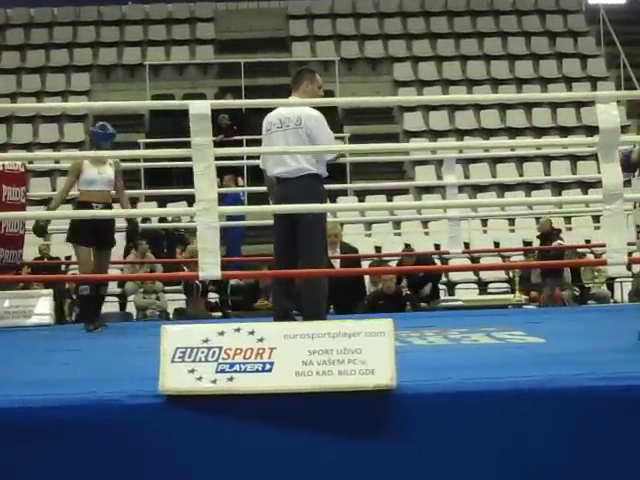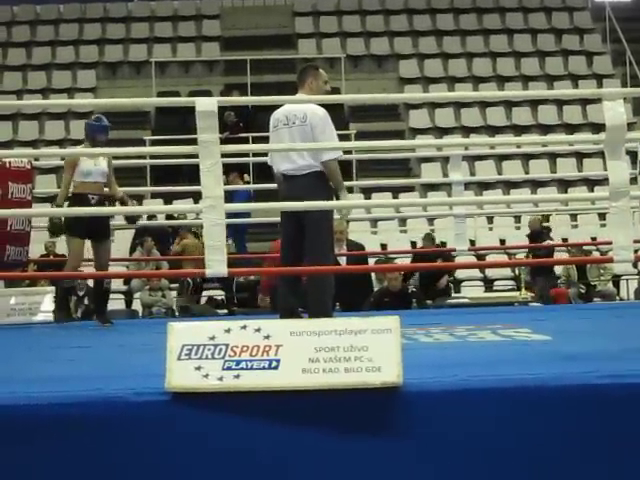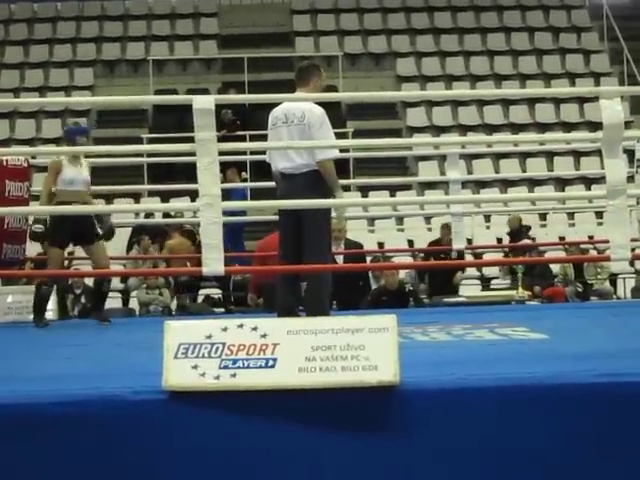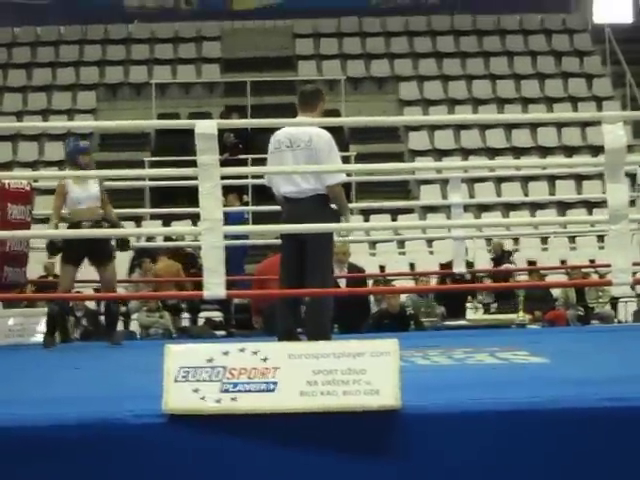
dt=0.3s
person 1, frame 1
left shoulder: (271, 118)
right shoulder: (310, 115)
left elbow: (266, 164)
right elbow: (329, 155)
left wrist: (272, 195)
right wrist: (337, 149)
left hip: (282, 190)
right hip: (307, 188)
left knee: (284, 257)
right knee: (313, 258)
left ankle: (282, 317)
right ankle: (314, 318)
person 1, frame 2
left shoulder: (277, 115)
right shoulder: (316, 112)
left elbow: (274, 162)
right elbow: (329, 158)
right wrist: (341, 191)
left hip: (289, 188)
right hip: (314, 186)
left knee: (290, 254)
right knee: (319, 255)
left ankle: (288, 314)
right ankle: (320, 316)
person 1, frame 3
left shoulder: (276, 113)
right shoulder: (314, 111)
left elbow: (272, 160)
right elbow: (324, 159)
right wrist: (337, 191)
left hip: (287, 187)
right hip: (312, 185)
left knee: (289, 254)
right knee: (317, 254)
left ankle: (286, 313)
right ankle: (317, 314)
person 1, frame 4
left shoulder: (278, 137)
right shoulder: (320, 135)
left elbow: (272, 181)
right elbow: (333, 182)
right wrist: (345, 213)
left hip: (290, 211)
right hip: (316, 209)
left knee: (290, 276)
right knee: (319, 278)
left ankle: (286, 336)
right ankle: (318, 337)
person 2, frame 1
left shoulder: (114, 164)
right shoulder: (80, 163)
left elbow: (120, 192)
right elbow: (64, 190)
left wrist: (130, 217)
left hip: (105, 216)
right hip: (83, 215)
left knee: (102, 272)
right knee: (86, 270)
left ankle: (94, 316)
right ankle: (87, 318)
person 2, frame 2
left shoulder: (106, 157)
right shoulder: (75, 155)
left elbow: (111, 185)
right elbow: (65, 185)
left wrist: (126, 201)
right wrist: (56, 210)
left hip: (100, 207)
right hip: (79, 205)
left knee: (103, 265)
right knee: (74, 262)
left ankle: (101, 312)
right ankle: (60, 308)
person 2, frame 3
left shoulder: (85, 162)
right shoulder: (58, 162)
right elbow: (46, 191)
left wrist: (103, 217)
right wrist: (40, 217)
left hip: (84, 215)
right hip: (62, 214)
left knee: (103, 265)
right knee: (54, 269)
left ankle: (98, 310)
right ankle: (39, 314)
person 2, frame 4
left shoulder: (96, 179)
right shoulder: (64, 184)
left elbow: (106, 206)
right elbow: (56, 213)
left wrist: (118, 227)
right wrist: (54, 232)
left hip: (98, 231)
right hip: (76, 233)
left knee: (110, 286)
right knee: (64, 288)
left ankle: (112, 332)
right ankle: (50, 334)
